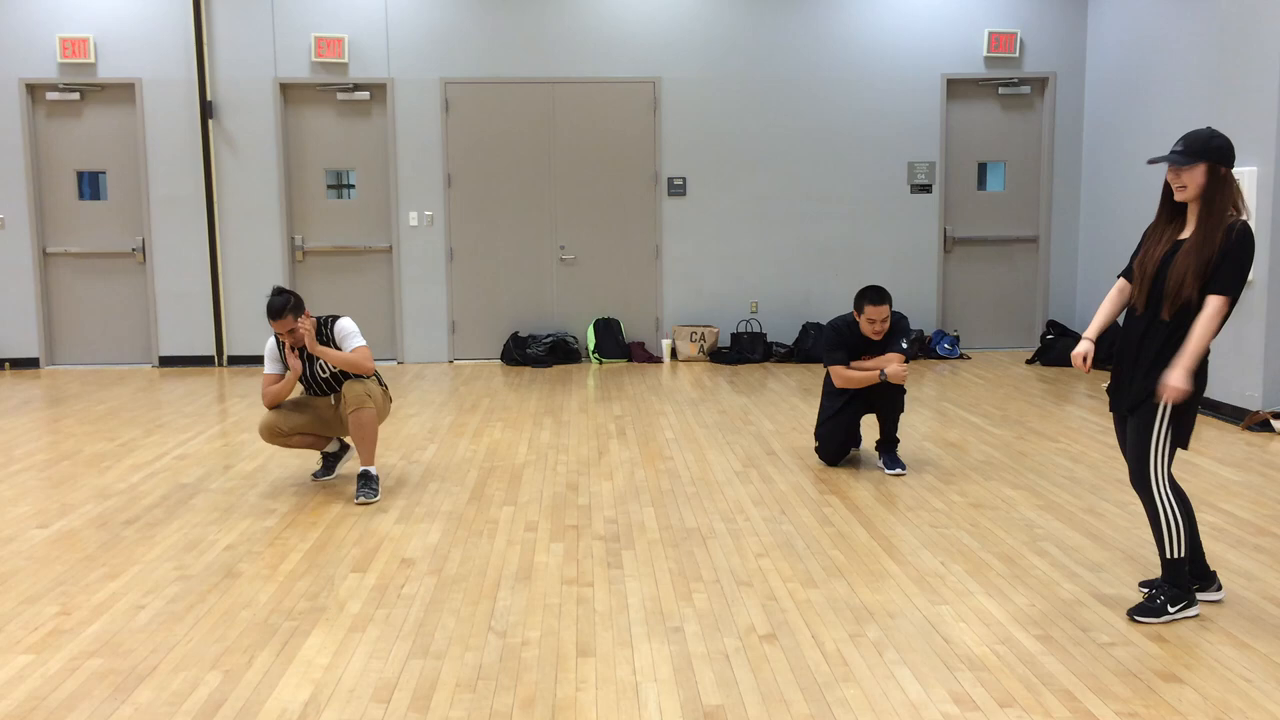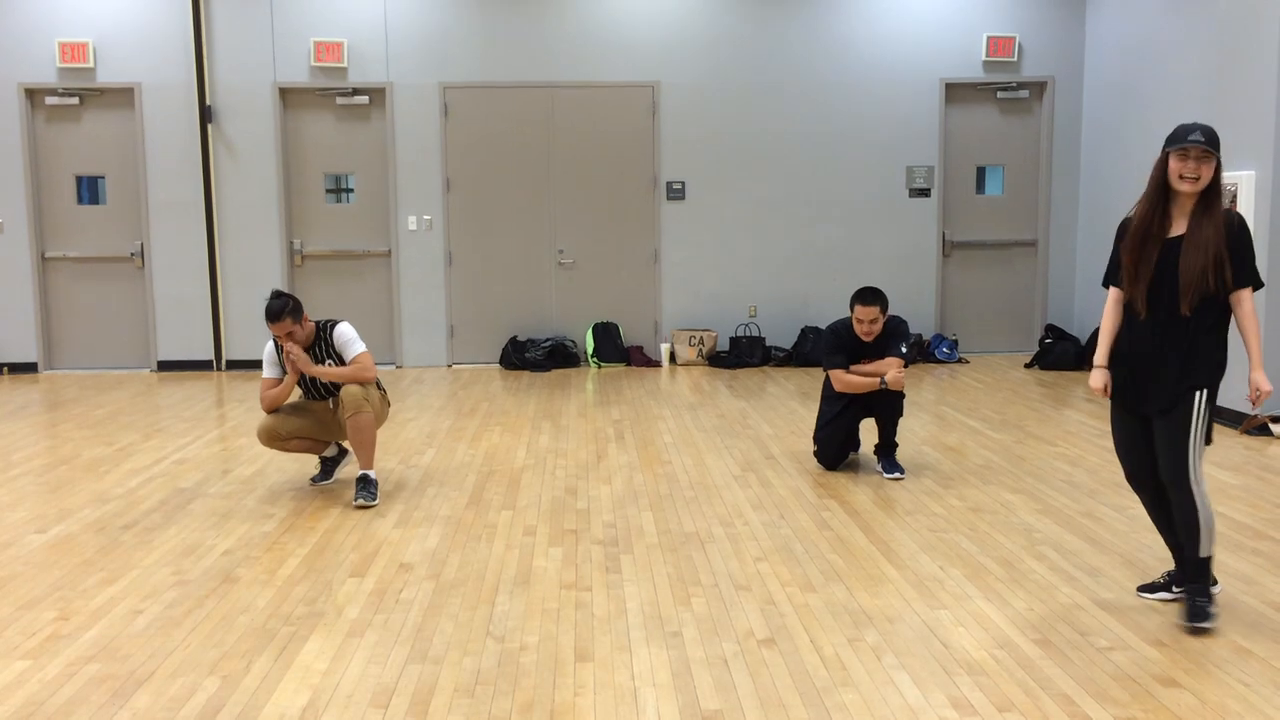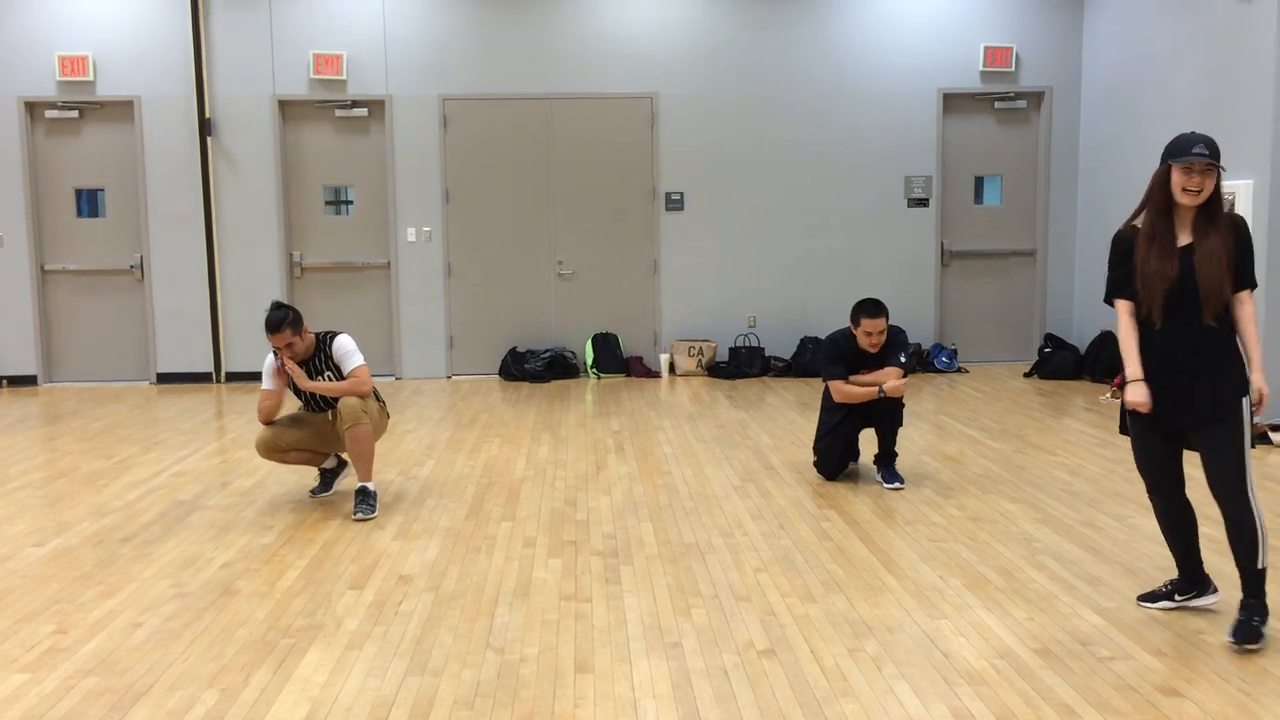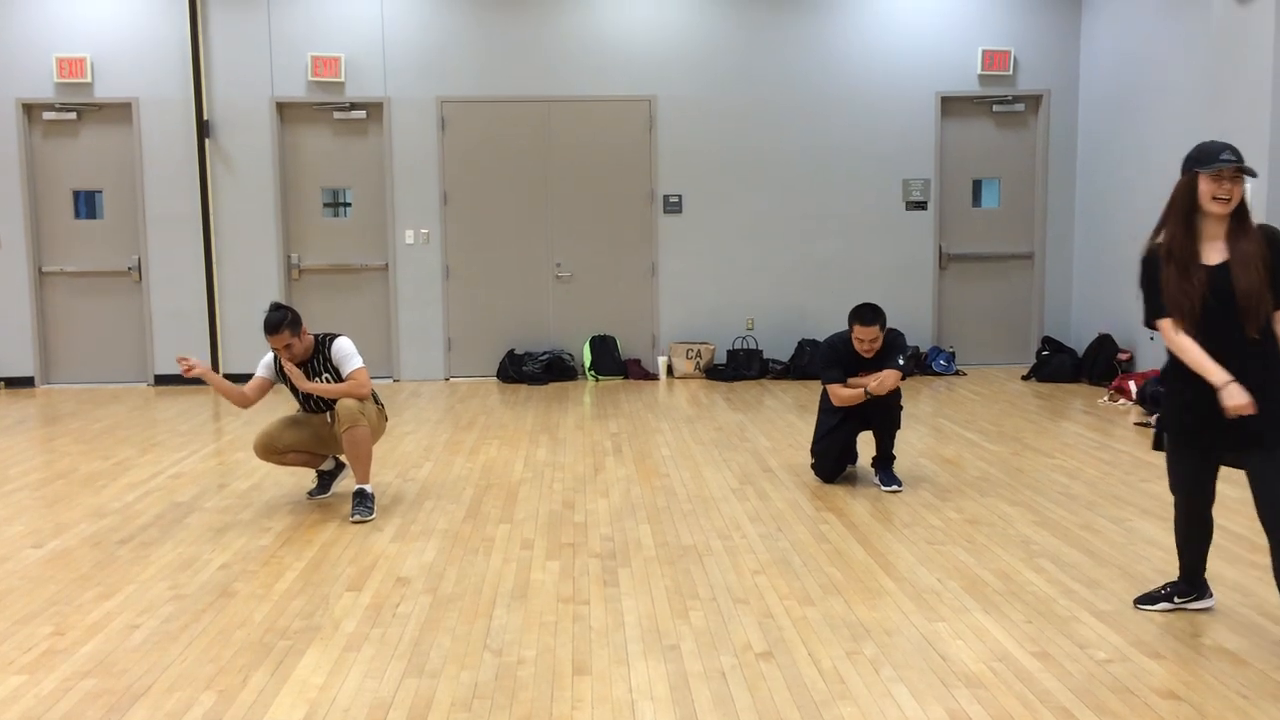
dt=0.3s
person 1, frame 1
left shoulder: (1232, 234)
right shoulder: (1162, 228)
left elbow: (1215, 306)
right elbow: (1125, 287)
left wrist: (1183, 366)
right wrist: (1089, 337)
left hip: (1172, 375)
right hip: (1132, 369)
left knee: (1149, 473)
right knee: (1149, 475)
left ankle: (1178, 590)
right ankle: (1198, 576)
person 1, frame 2
left shoulder: (1226, 227)
right shoulder: (1135, 227)
left elbow: (1241, 299)
right elbow: (1116, 297)
left wrist: (1257, 367)
right wrist: (1101, 362)
left hip: (1190, 375)
right hip: (1135, 373)
left knee: (1180, 477)
right knee: (1141, 474)
left ankle: (1198, 585)
right ankle: (1191, 572)
person 1, frame 3
left shoulder: (1230, 231)
right shoulder: (1133, 239)
left elbow: (1242, 303)
right elbow: (1124, 312)
left wrist: (1256, 369)
right wrist: (1134, 378)
left hip: (1218, 387)
right hip: (1152, 387)
left knee: (1233, 492)
right knee: (1163, 491)
left ankle: (1254, 603)
right ankle: (1193, 583)
person 1, frame 4
right shoulder: (1162, 257)
right elbow: (1171, 332)
right wrist: (1223, 383)
right hip: (1193, 405)
right knee: (1190, 503)
right ankle: (1191, 587)
person 2, frame 1
left shoulder: (339, 326)
right shoulder: (275, 345)
left elbow: (367, 366)
right elbow: (268, 400)
left wrist: (316, 348)
right wrist: (293, 375)
left hip: (368, 401)
right hip: (322, 409)
left knee: (355, 388)
right knee: (269, 428)
left ankle: (368, 472)
right ankle: (334, 449)
person 2, frame 2
left shoulder: (338, 331)
right shoulder: (274, 349)
left elbow: (369, 372)
right elbow: (266, 404)
left wrist: (313, 369)
right wrist: (292, 378)
left hip: (366, 406)
right hip: (321, 412)
left knee: (352, 392)
right knee: (268, 431)
left ankle: (367, 477)
right ankle: (332, 453)
person 2, frame 3
left shoulder: (338, 344)
right shoulder: (274, 362)
left elbow: (365, 386)
right elbow: (265, 417)
left wrist: (308, 384)
right wrist: (278, 389)
left hip: (366, 418)
right hip: (320, 425)
left knee: (350, 404)
right knee: (266, 443)
left ankle: (365, 489)
right ankle: (331, 465)
person 2, frame 4
left shoulder: (336, 345)
right shoulder: (273, 361)
left elbow: (363, 389)
right elbow: (245, 399)
left wrist: (307, 385)
right wrist: (206, 375)
left hip: (361, 421)
right hip: (321, 426)
left knee: (348, 406)
right knee: (264, 445)
left ankle: (364, 492)
right ankle: (330, 467)
person 3, frame 1
left shoulder: (899, 323)
right shoulder: (836, 329)
left elbow: (892, 363)
right elbow: (840, 379)
left wrist: (850, 365)
right wrist: (883, 375)
left hip: (881, 392)
right hip: (844, 392)
left knee: (893, 384)
right knee: (829, 454)
left ankle: (887, 449)
right ankle: (851, 436)
person 3, frame 2
left shoulder: (898, 327)
right shoulder: (835, 332)
left elbow: (891, 367)
right elbow: (840, 382)
left wrist: (849, 369)
right wrist: (883, 382)
left hip: (881, 397)
right hip: (843, 396)
left knee: (892, 389)
right knee: (828, 458)
left ankle: (886, 454)
right ankle: (850, 439)
person 3, frame 3
left shoulder: (897, 337)
right shoulder: (834, 343)
left elbow: (890, 377)
right elbow: (839, 393)
left wrist: (848, 379)
right wrist: (882, 390)
left hip: (880, 406)
right hip: (843, 406)
left knee: (892, 399)
right knee: (828, 469)
left ankle: (886, 463)
right ankle: (850, 450)
person 3, frame 4
left shoulder: (895, 340)
right shoulder: (832, 347)
left elbow: (891, 381)
right elbow: (837, 397)
left wrist: (847, 382)
right wrist: (868, 391)
left hip: (878, 408)
right hip: (842, 408)
left knee: (890, 396)
right knee: (826, 471)
left ankle: (884, 466)
right ankle: (847, 452)
